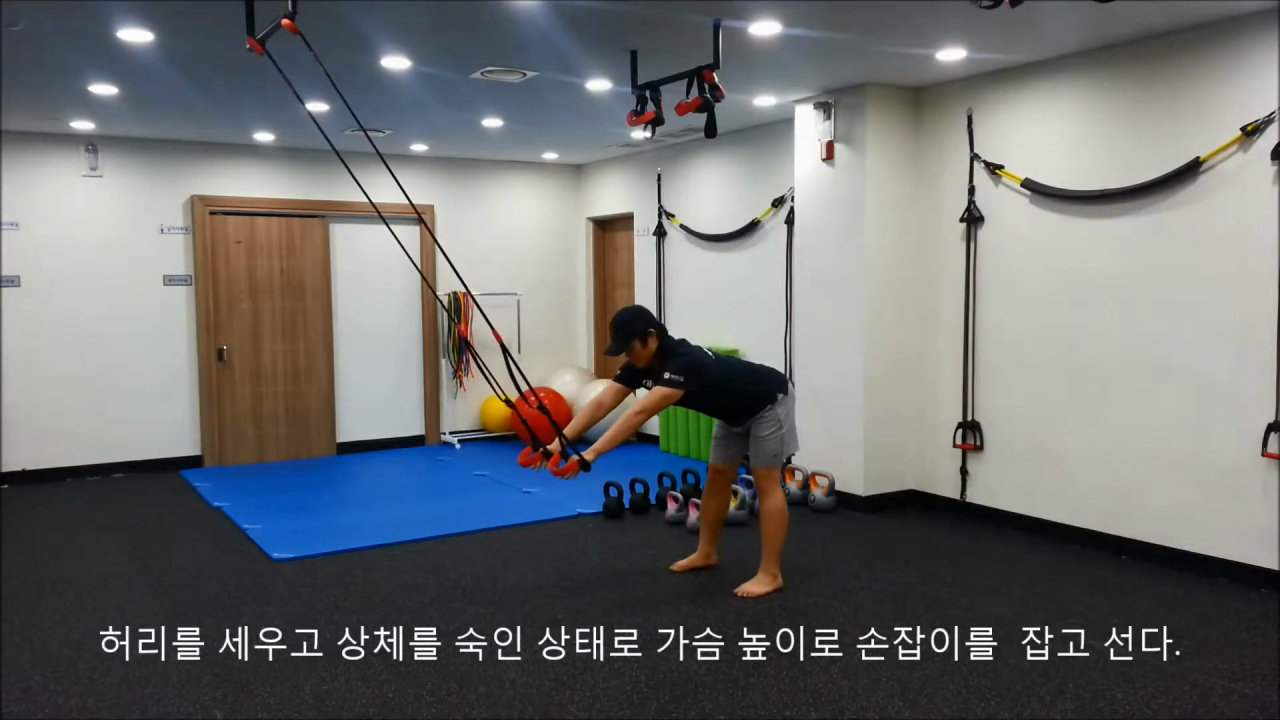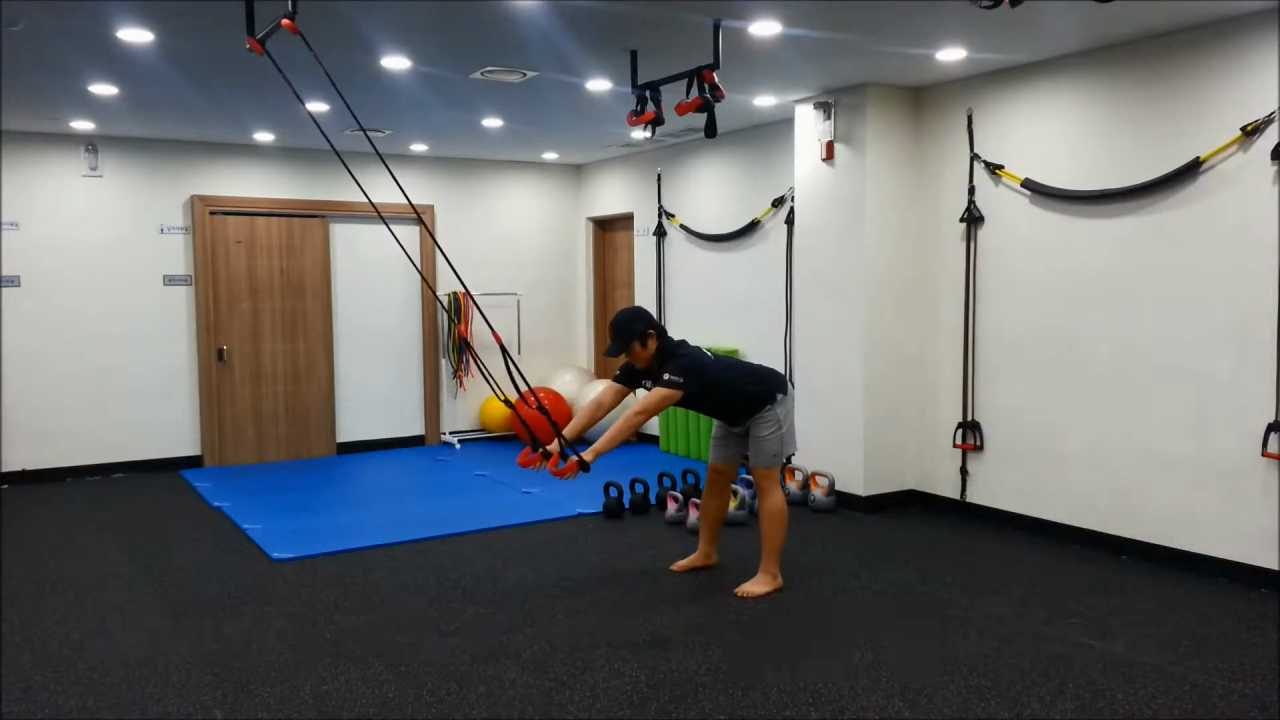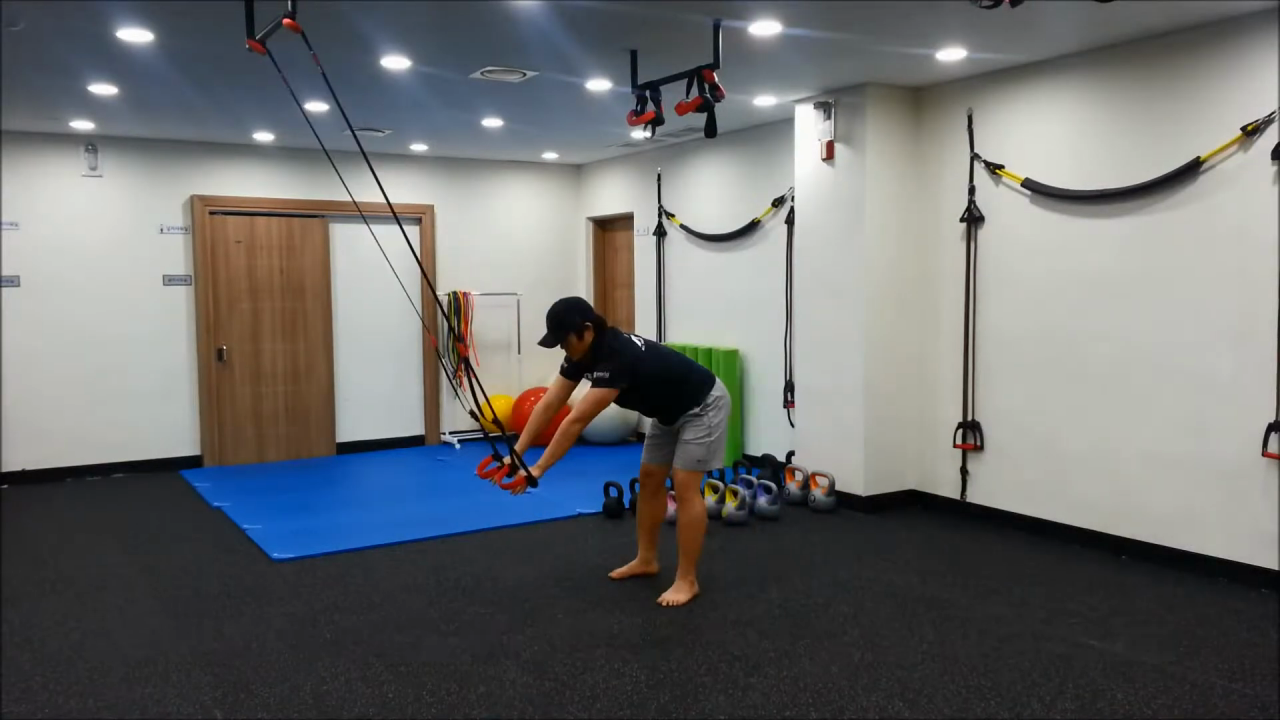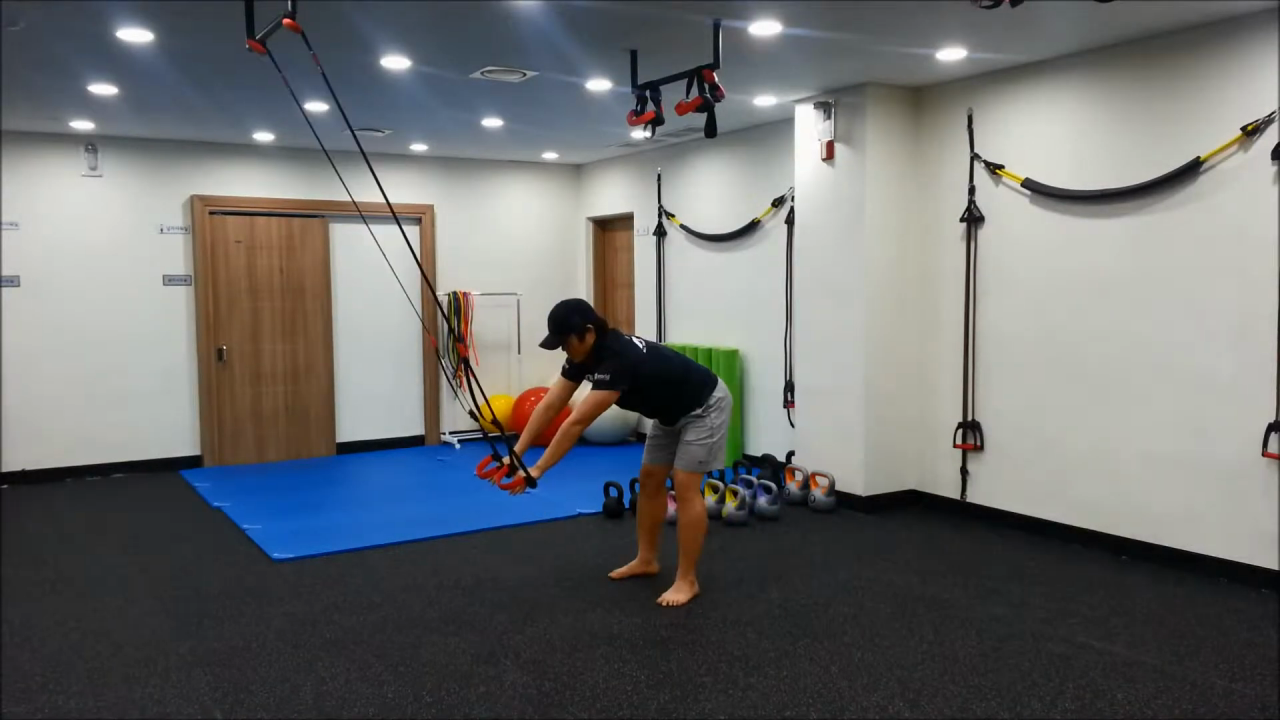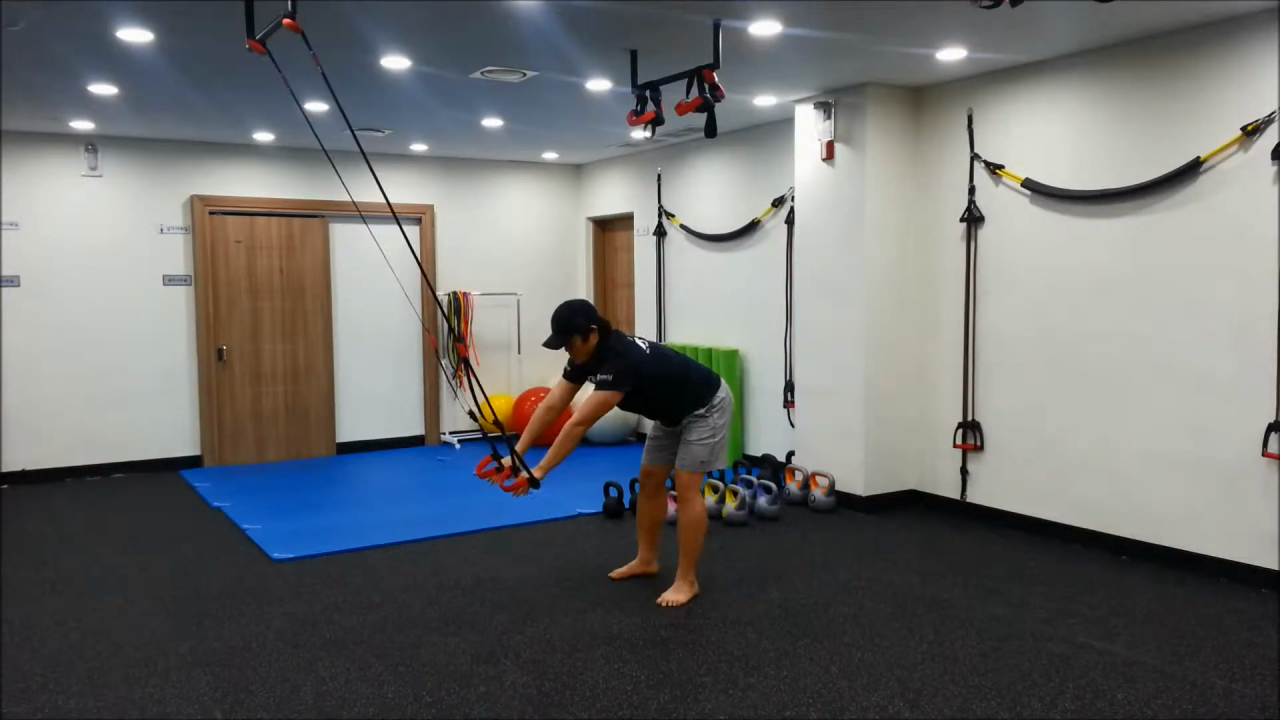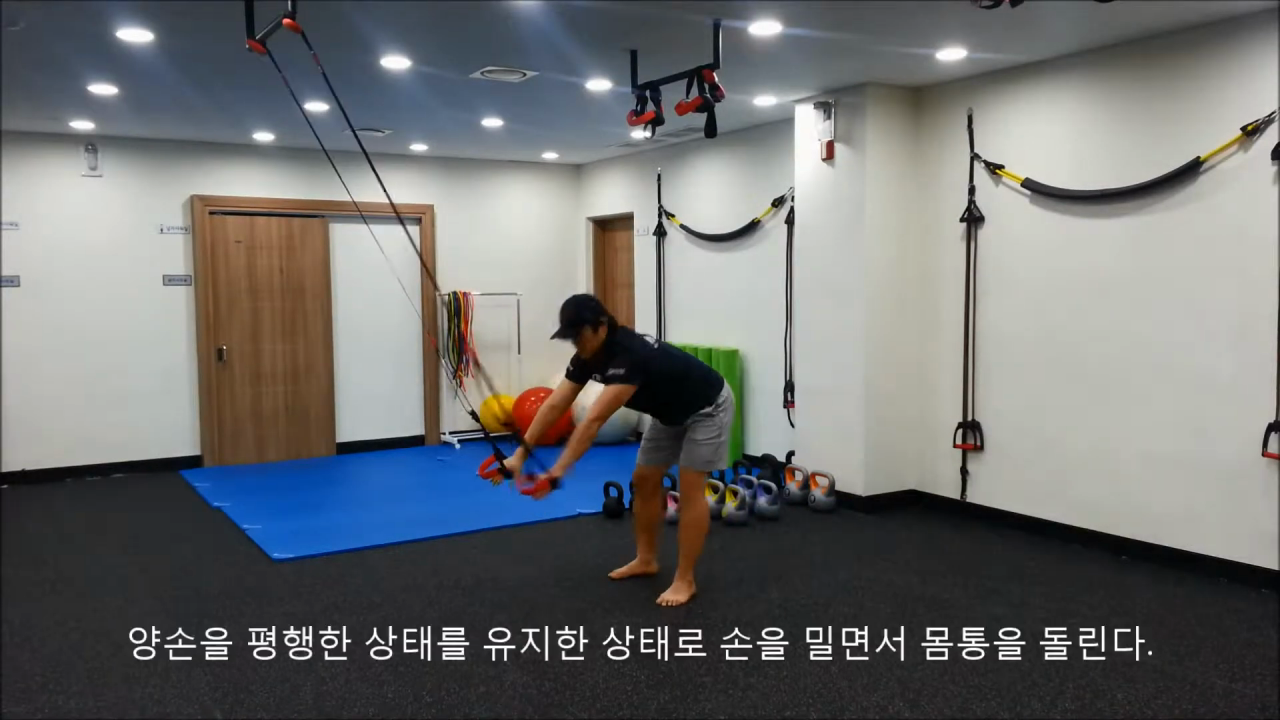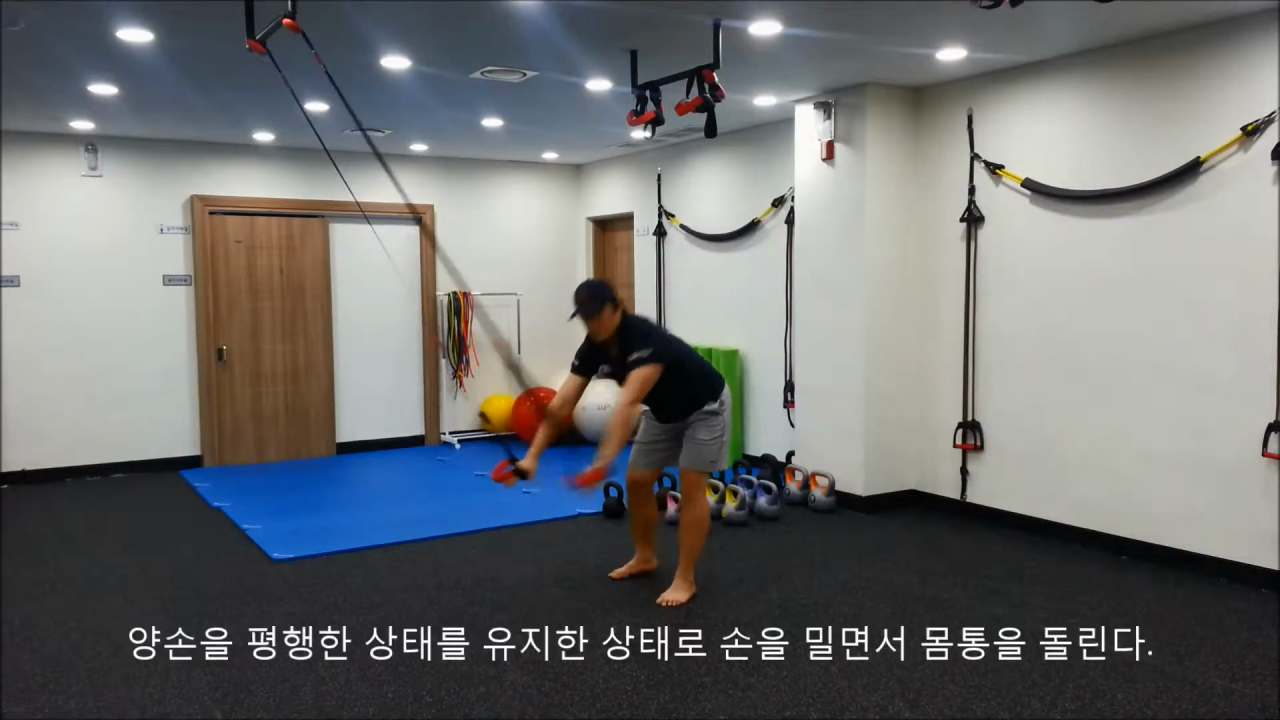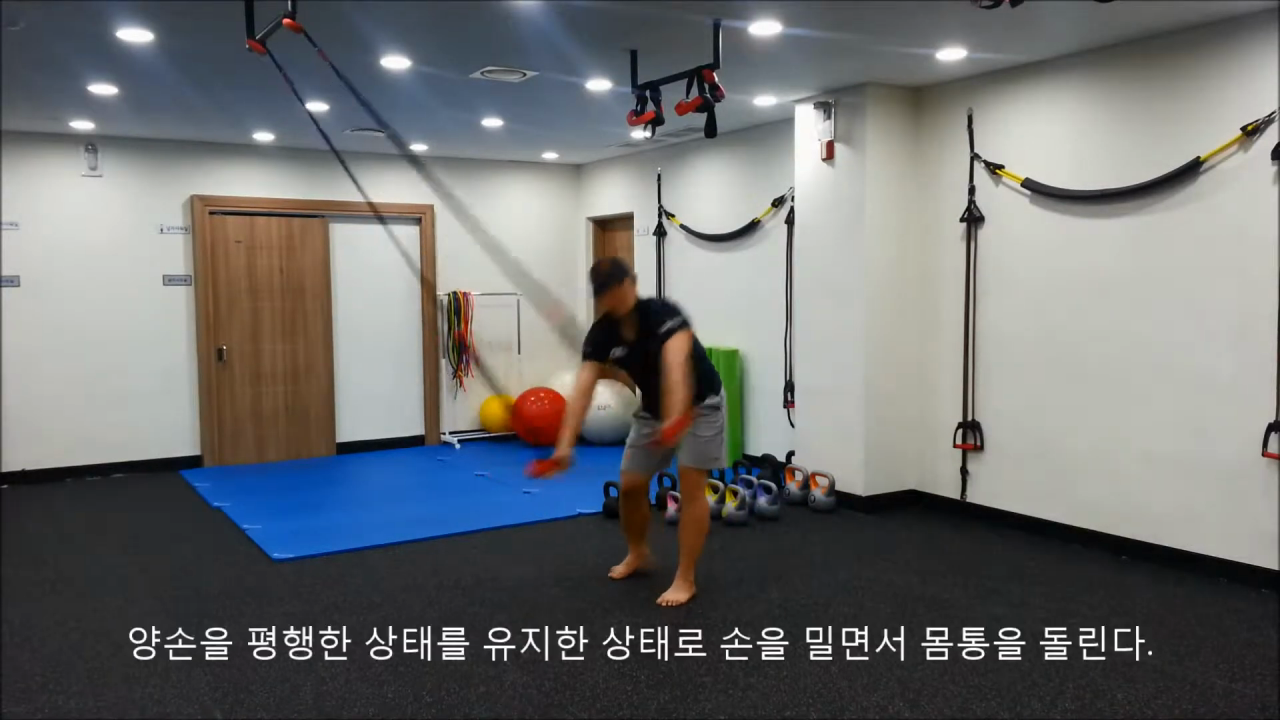
dt=0.1s
person 1, frame 1
left shoulder: (684, 362)
right shoulder: (641, 365)
left elbow: (640, 413)
right elbow: (601, 404)
left wrist: (592, 454)
right wrist: (559, 442)
left hip: (769, 402)
right hip: (734, 411)
left knee: (765, 481)
right knee: (717, 476)
left ankle: (770, 573)
right ankle: (706, 552)
person 1, frame 2
left shoulder: (684, 363)
right shoulder: (641, 366)
left elbow: (640, 414)
right elbow: (601, 404)
left wrist: (591, 454)
right wrist: (558, 443)
left hip: (768, 402)
right hip: (734, 411)
left knee: (765, 480)
right knee: (717, 476)
left ankle: (770, 573)
right ankle: (706, 552)
person 1, frame 3
left shoulder: (617, 357)
right shoulder: (581, 355)
left elbow: (577, 420)
right elbow: (549, 404)
left wrist: (538, 469)
right wrist: (516, 453)
left hip: (703, 405)
right hip: (669, 411)
left knee: (685, 486)
right knee: (649, 479)
left ankle: (687, 579)
right ankle: (646, 560)
person 1, frame 4
left shoulder: (619, 359)
right shoulder: (583, 356)
left elbow: (577, 422)
right elbow: (550, 406)
left wrist: (537, 470)
right wrist: (515, 454)
left hip: (704, 406)
right hip: (671, 411)
left knee: (685, 486)
right knee: (649, 479)
left ankle: (687, 580)
right ankle: (646, 559)
person 1, frame 5
left shoulder: (621, 359)
right shoulder: (585, 359)
left elbow: (579, 423)
right elbow: (551, 406)
left wrist: (540, 471)
right wrist: (516, 453)
left hip: (706, 406)
right hip: (669, 412)
left knee: (686, 487)
right knee: (649, 479)
left ankle: (686, 580)
right ankle: (646, 559)
person 1, frame 6
left shoulder: (631, 354)
right shoulder: (588, 357)
left elbow: (595, 420)
right elbow: (554, 406)
left wrist: (558, 471)
right wrist: (519, 455)
left hip: (708, 407)
right hip: (671, 413)
left knee: (689, 487)
right knee: (644, 481)
left ankle: (685, 580)
right ankle: (645, 559)
person 1, frame 7
left shoulder: (646, 339)
right shoulder: (592, 350)
left elbow: (627, 403)
right elbow: (564, 402)
left wrist: (604, 460)
right wrist: (533, 455)
left hip: (704, 405)
right hip: (662, 413)
left knee: (691, 487)
right knee: (638, 483)
left ankle: (684, 580)
right ankle: (644, 557)
person 1, frame 8
left shoulder: (664, 315)
right shoulder: (602, 333)
left elbow: (676, 366)
right elbow: (583, 389)
left wrist: (677, 415)
right wrist: (566, 443)
left hip: (700, 404)
right hip: (653, 412)
left knee: (690, 483)
right knee: (631, 485)
left ankle: (685, 579)
right ankle: (637, 554)
